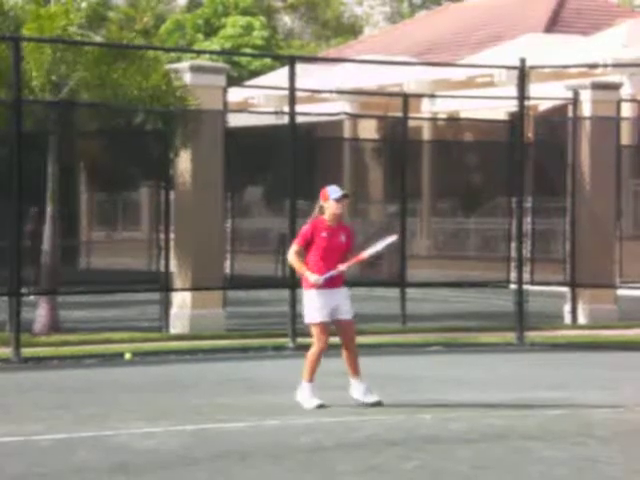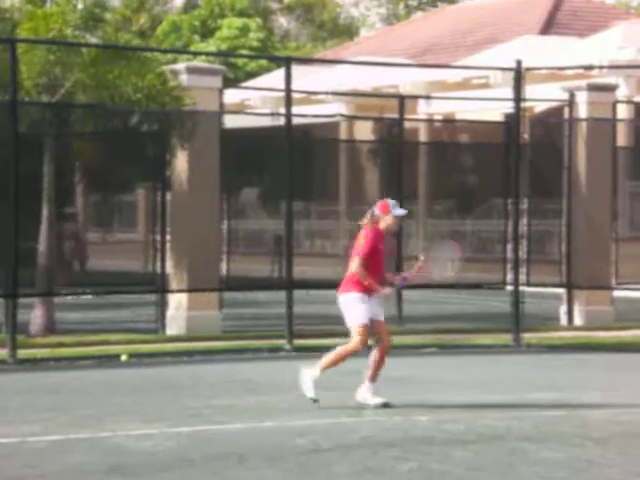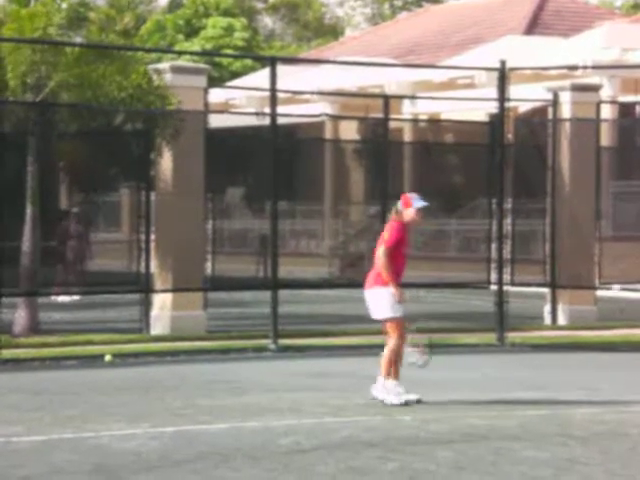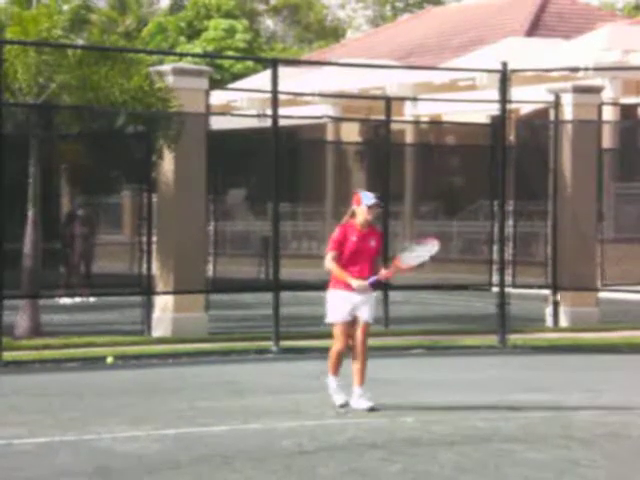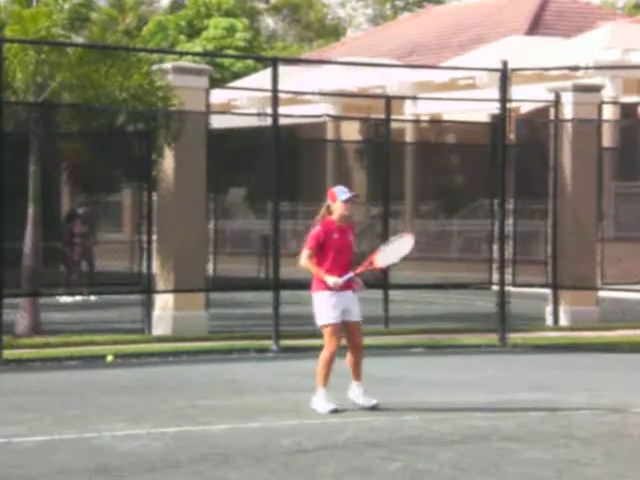
dt=1s
person 1, frame 1
left shoulder: (346, 231)
right shoulder: (312, 227)
right elbow: (292, 255)
left wrist: (346, 266)
right wrist: (307, 274)
left hip: (338, 290)
right hip: (316, 290)
left knee: (349, 340)
right knee: (321, 343)
left ankle: (358, 387)
right ankle: (305, 390)
person 1, frame 2
left shoulder: (380, 237)
right shoulder: (370, 235)
right elbow: (355, 268)
left wrist: (391, 279)
right wrist: (378, 287)
left hip: (370, 296)
right hip: (354, 294)
left knee: (384, 343)
right knee: (358, 344)
left ankle: (366, 390)
right ankle: (311, 373)
person 1, frame 3
left shoulder: (399, 229)
right shoulder: (396, 227)
right elbow: (381, 257)
right wrist: (394, 285)
left hip: (383, 289)
right hip: (382, 288)
left knee: (397, 338)
right knee: (397, 338)
left ankle: (392, 387)
right ankle: (382, 384)
person 1, frame 4
left shoulder: (376, 234)
right shoulder: (342, 231)
right elbow: (329, 262)
left wrist: (381, 272)
right wrist: (351, 280)
left hip: (365, 294)
right hip: (341, 292)
left knee: (360, 343)
right knee: (341, 343)
left ankle: (358, 394)
right ankle: (333, 379)
person 1, frame 5
left shoulder: (349, 228)
right shoulder: (321, 229)
right elbow: (304, 260)
left wrist: (353, 278)
right wrist: (326, 277)
left hip: (347, 293)
right hip: (326, 293)
left knee: (357, 343)
right knee: (332, 346)
left ankle: (356, 389)
right ankle: (320, 395)
